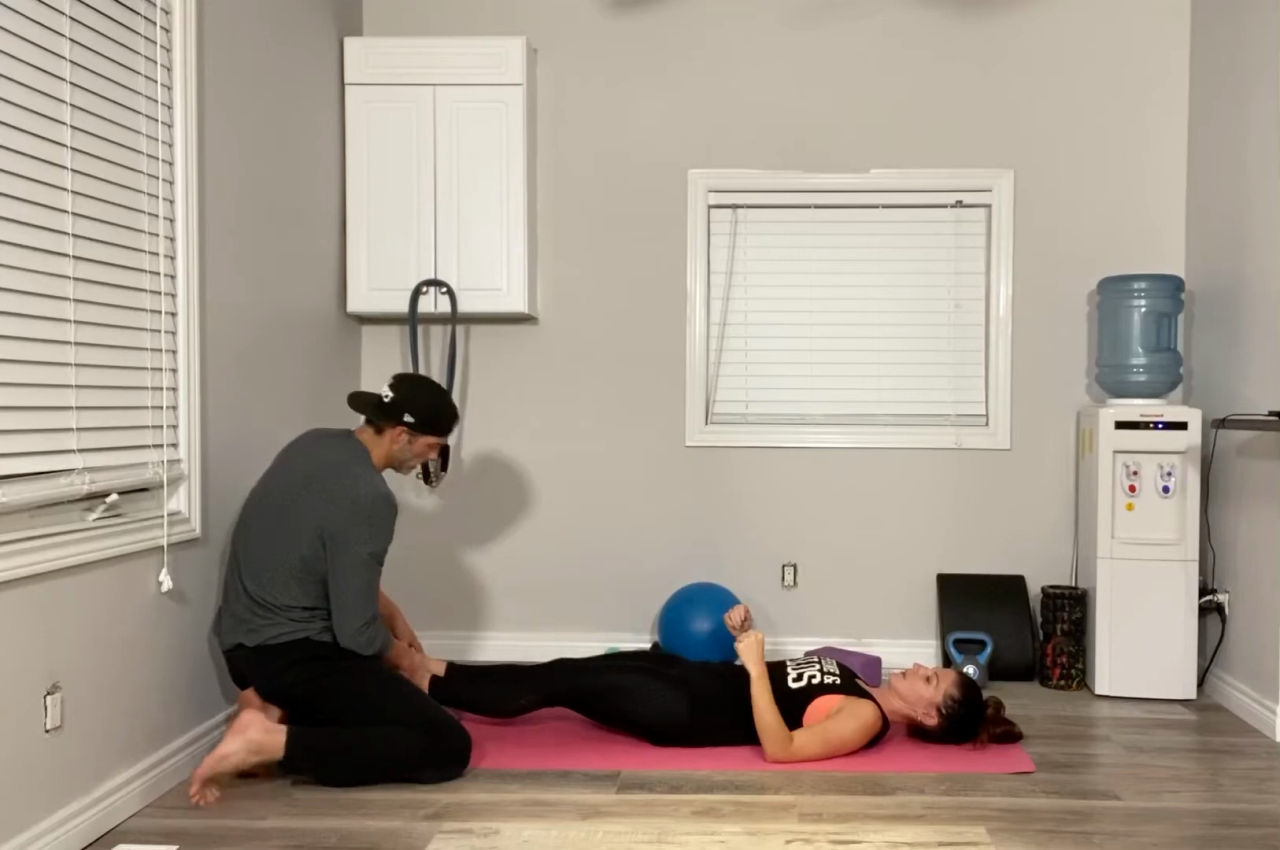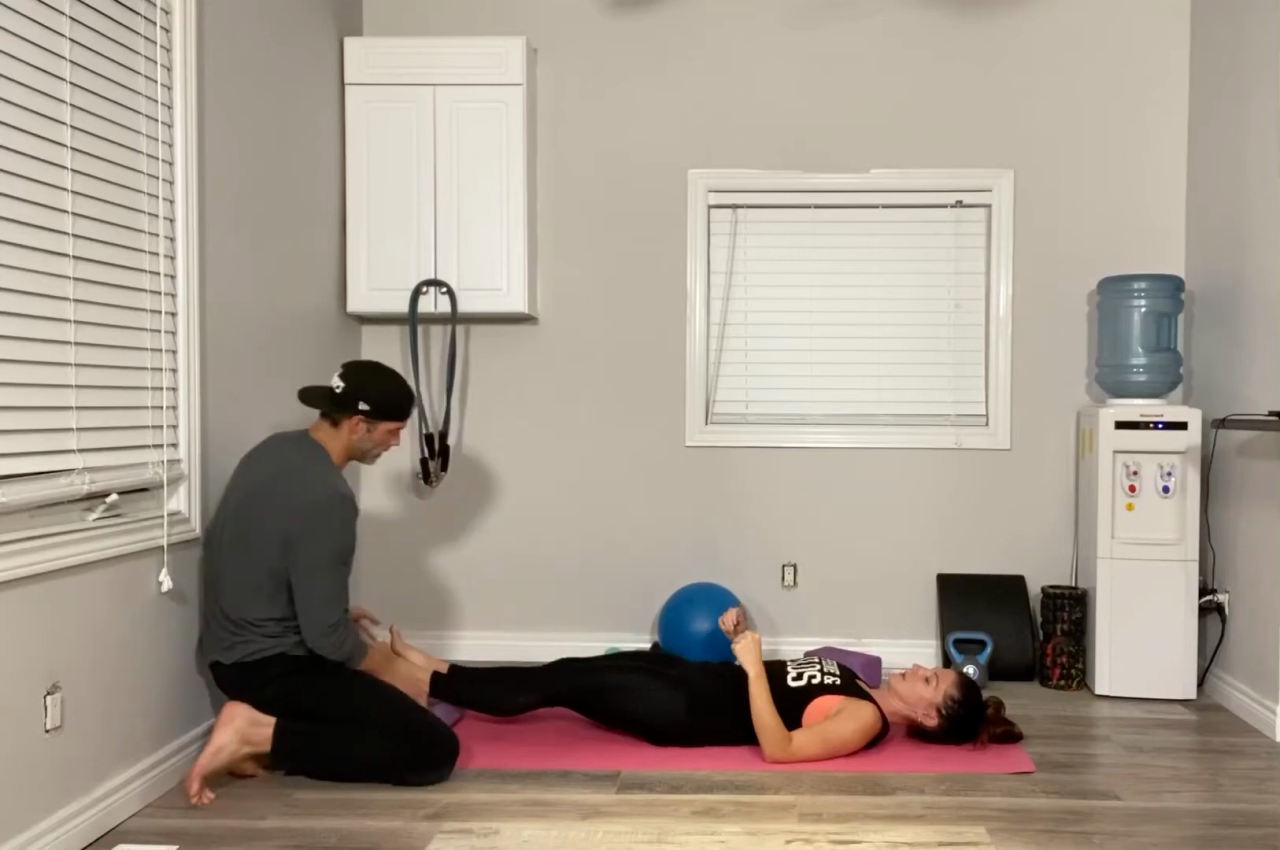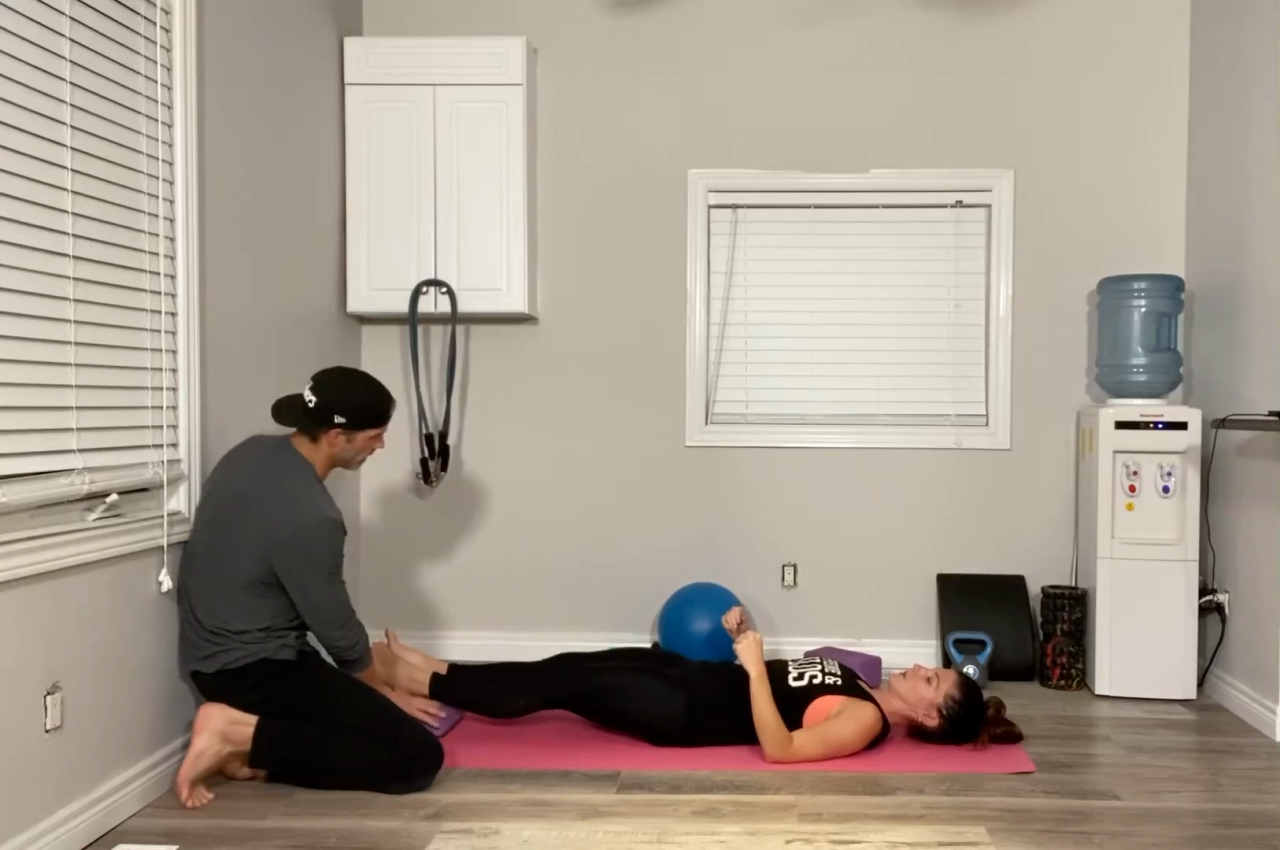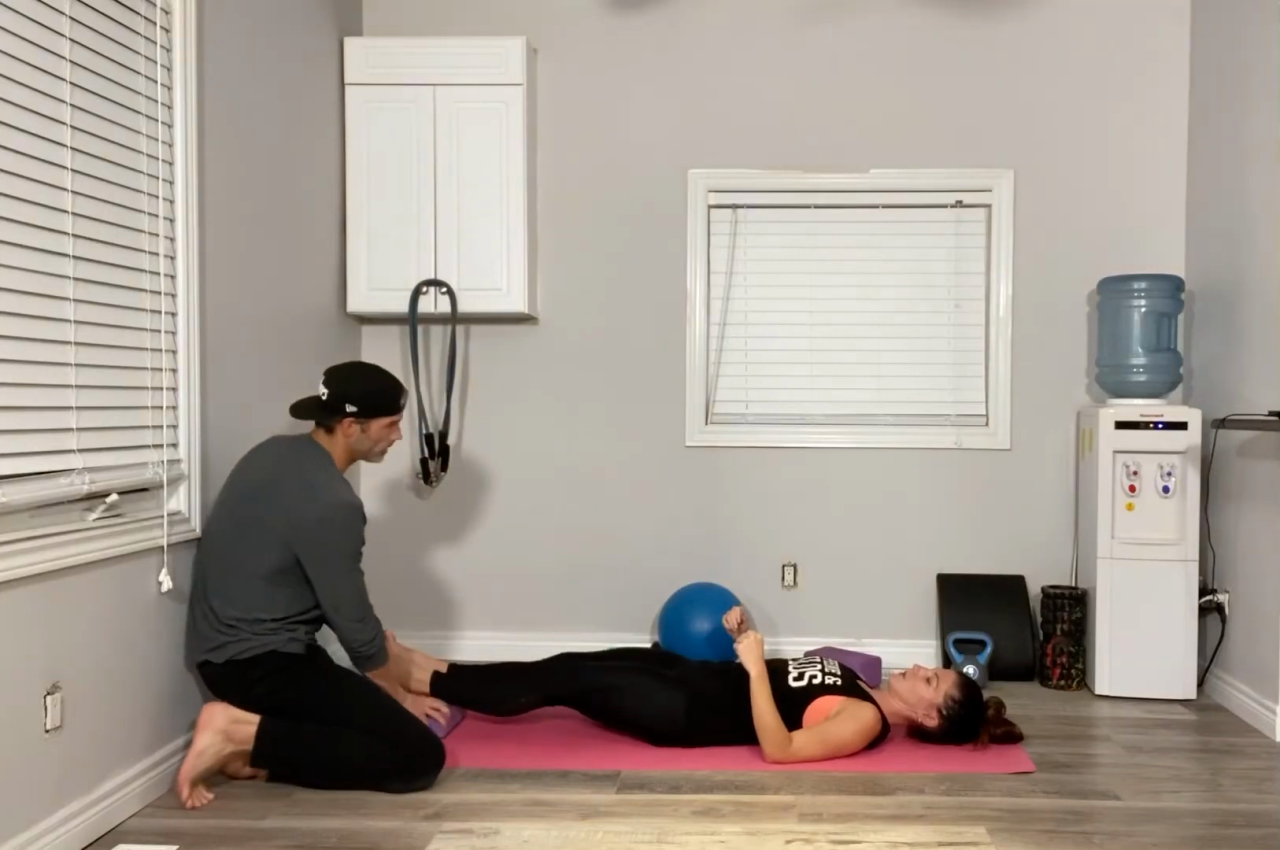
dt=0.3s
person 1, frame 1
left shoulder: (866, 719)
right shoulder: (861, 688)
left elbow: (780, 746)
left wrist: (754, 663)
right wrist: (747, 638)
left hip: (699, 714)
right hip: (707, 678)
left knee: (568, 686)
right knee: (568, 669)
left ankle: (430, 685)
right ankle: (439, 671)
person 1, frame 2
left shoulder: (865, 721)
right shoulder: (860, 689)
left elbow: (777, 747)
left wrist: (751, 665)
right wrist: (744, 639)
left hip: (699, 715)
right hip: (703, 678)
left knee: (568, 686)
right knee: (571, 669)
left ankle: (426, 683)
right ankle: (439, 670)
person 1, frame 3
left shoulder: (866, 721)
right shoulder: (859, 690)
left elbow: (778, 746)
left wrist: (752, 665)
right wrist: (745, 638)
left hip: (699, 713)
right hip: (703, 677)
left knee: (566, 686)
right knee: (571, 666)
left ankle: (424, 684)
right ankle: (437, 670)
person 1, frame 4
left shoulder: (866, 721)
right shoulder: (862, 688)
left elbow: (779, 747)
left wrist: (755, 665)
right wrist: (747, 637)
left hip: (701, 714)
right hip: (705, 677)
left knee: (570, 683)
right knee: (571, 665)
left ankle: (430, 685)
right ankle: (440, 672)
person 2, frame 1
left shoulder: (314, 445)
right shoulder: (368, 497)
right elbow: (356, 631)
left wrist: (394, 617)
right wrist: (403, 659)
left hip: (244, 641)
right hip: (290, 652)
right knee: (448, 748)
left ankle: (274, 710)
right ankle: (270, 741)
person 2, frame 2
left shoulder: (277, 449)
right shoulder: (326, 499)
right elbow: (327, 636)
left wrist: (339, 614)
right wrist: (389, 673)
left hip: (236, 650)
right hip: (272, 663)
right knee: (434, 749)
left ankle: (260, 723)
right ankle: (259, 734)
person 2, frame 3
left shoulder: (254, 452)
right shoulder: (309, 519)
right elbow: (337, 630)
right wrist: (384, 690)
left hip: (219, 655)
right hip: (253, 668)
right knee: (417, 757)
left ankle: (248, 730)
right ankle: (240, 733)
person 2, frame 4
left shoulder: (279, 452)
right shoulder: (330, 504)
right elbow: (354, 623)
left wrist: (393, 654)
right wrist: (396, 694)
left hip: (225, 649)
right hip: (259, 660)
left knee: (363, 719)
right knee: (419, 756)
left ankle: (248, 722)
right ankle: (242, 734)
